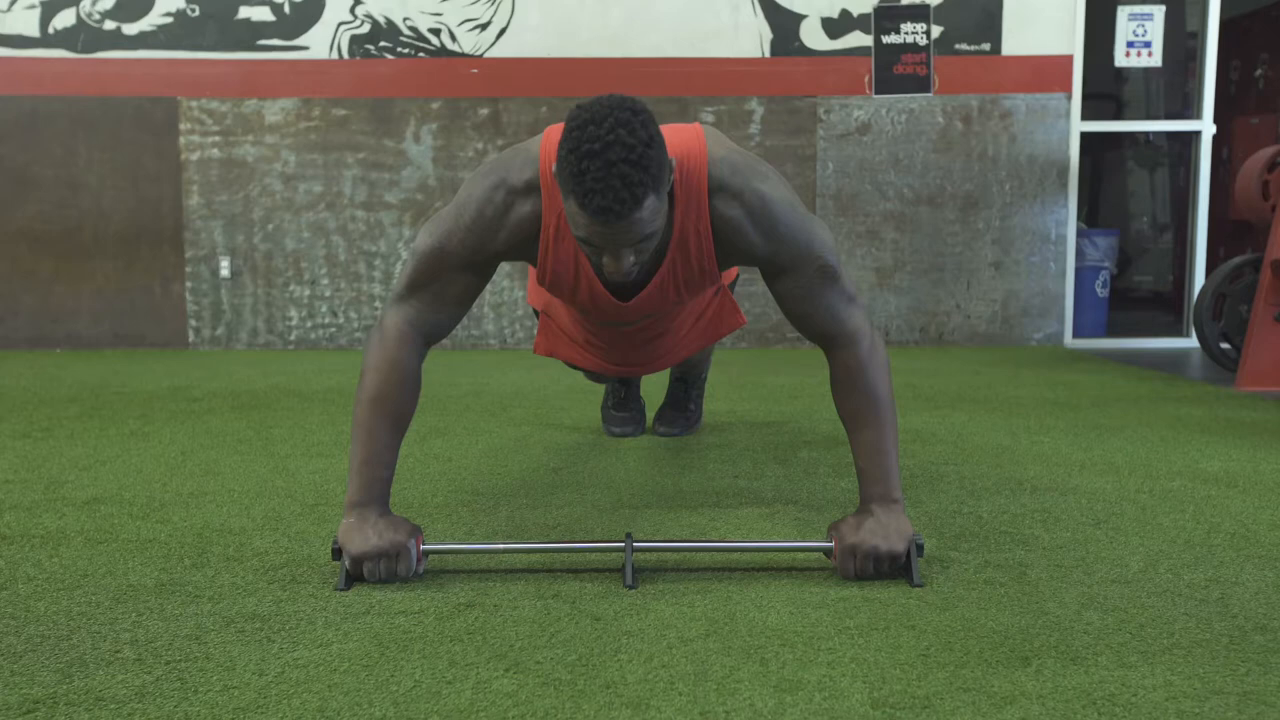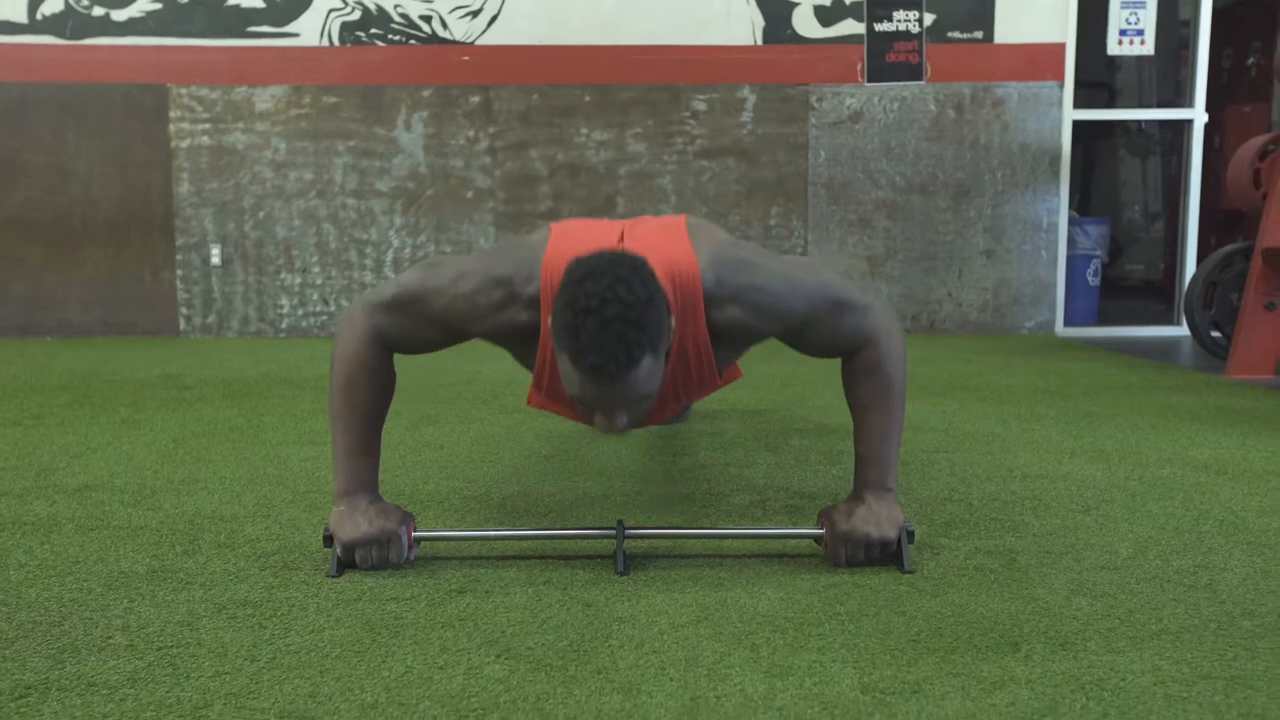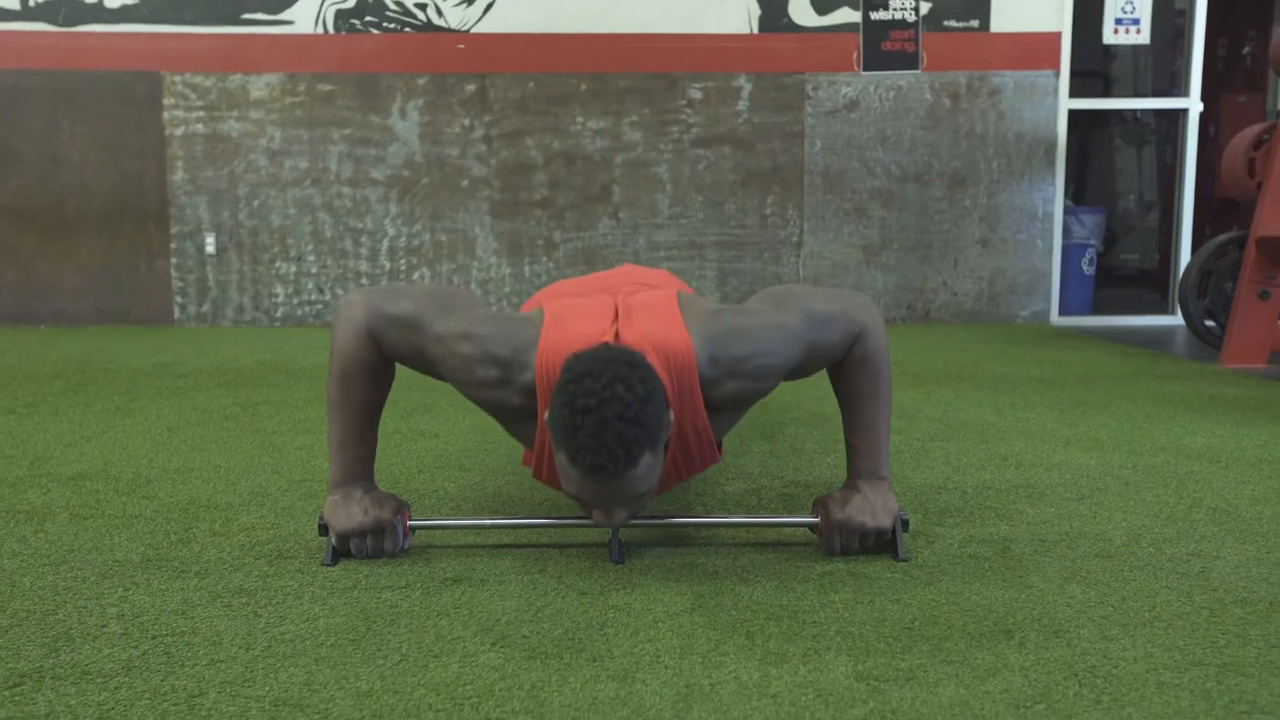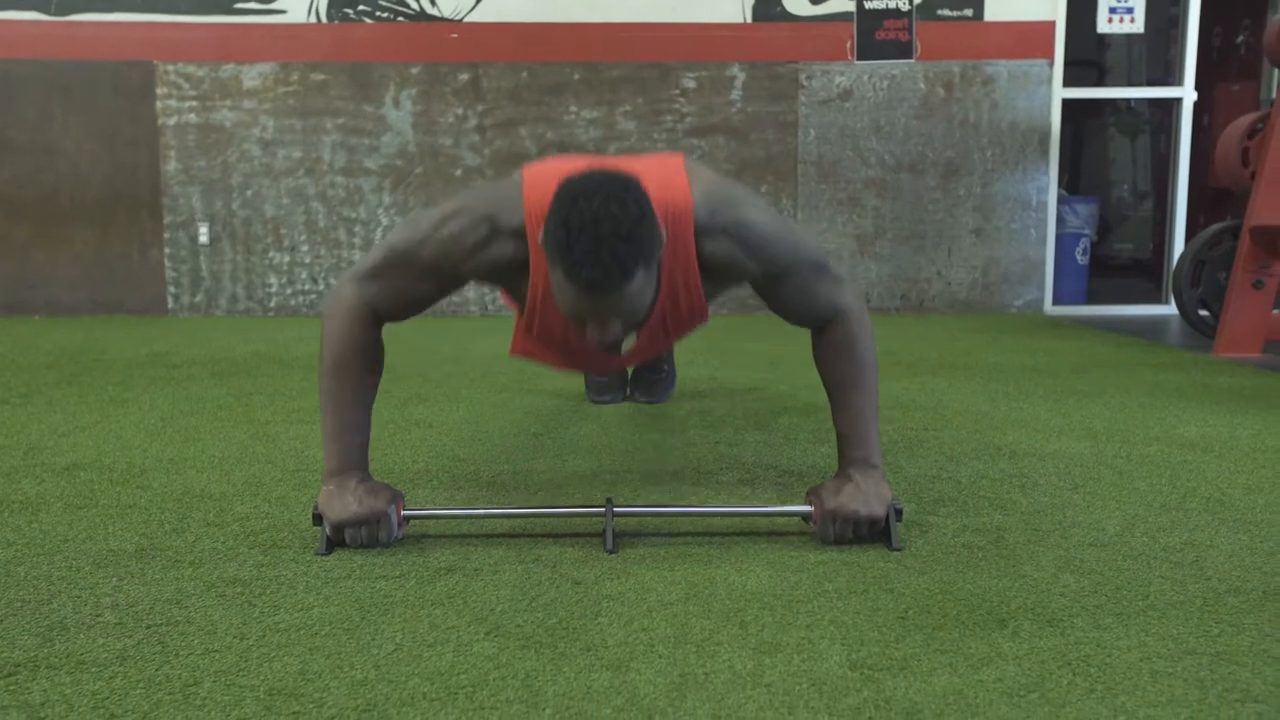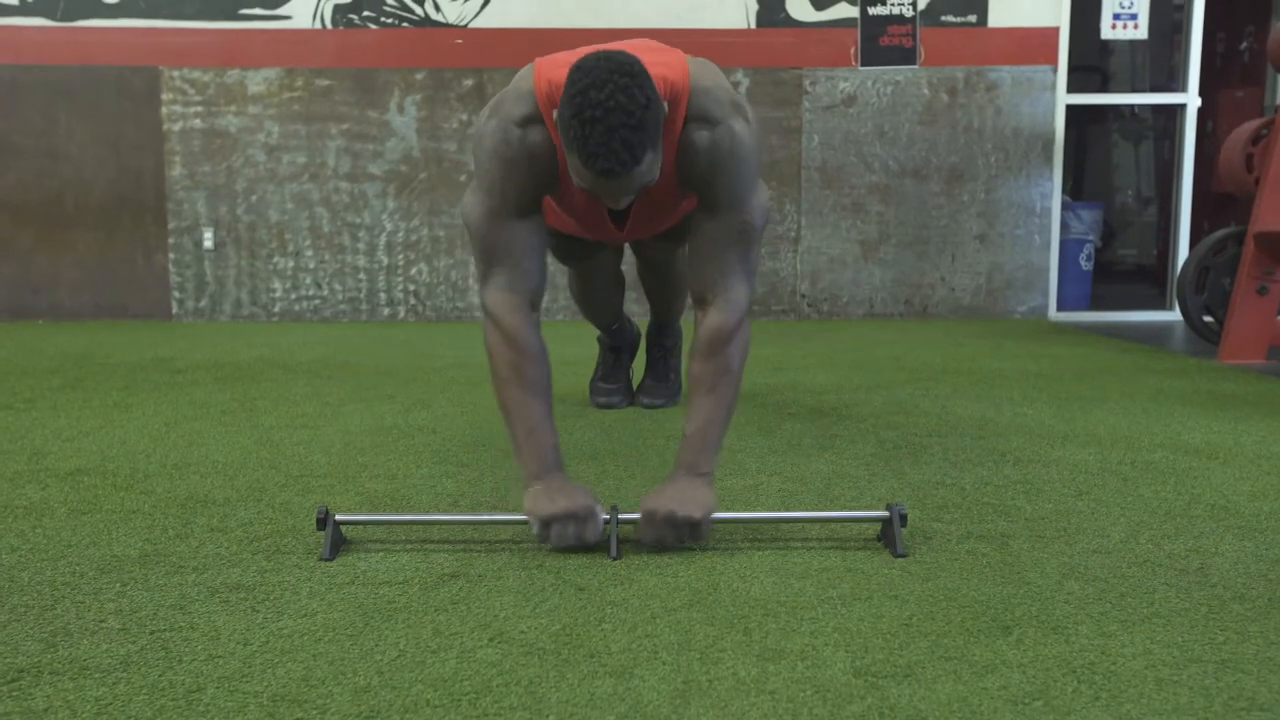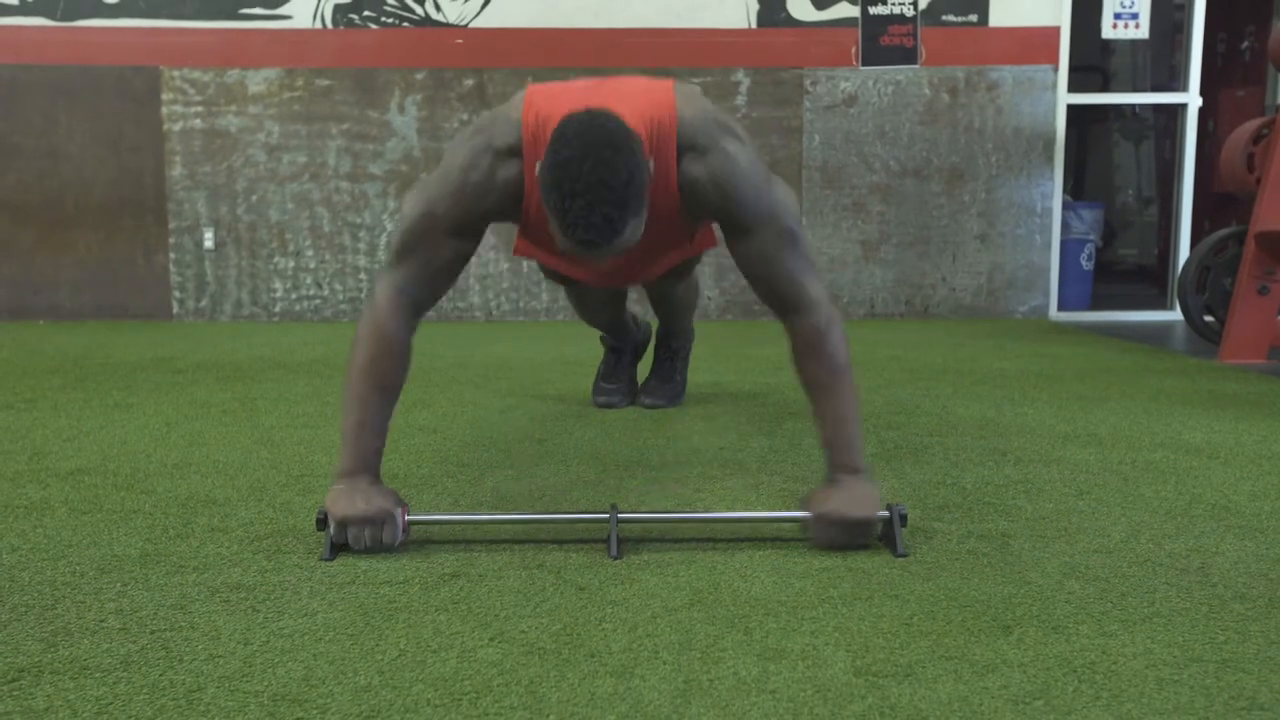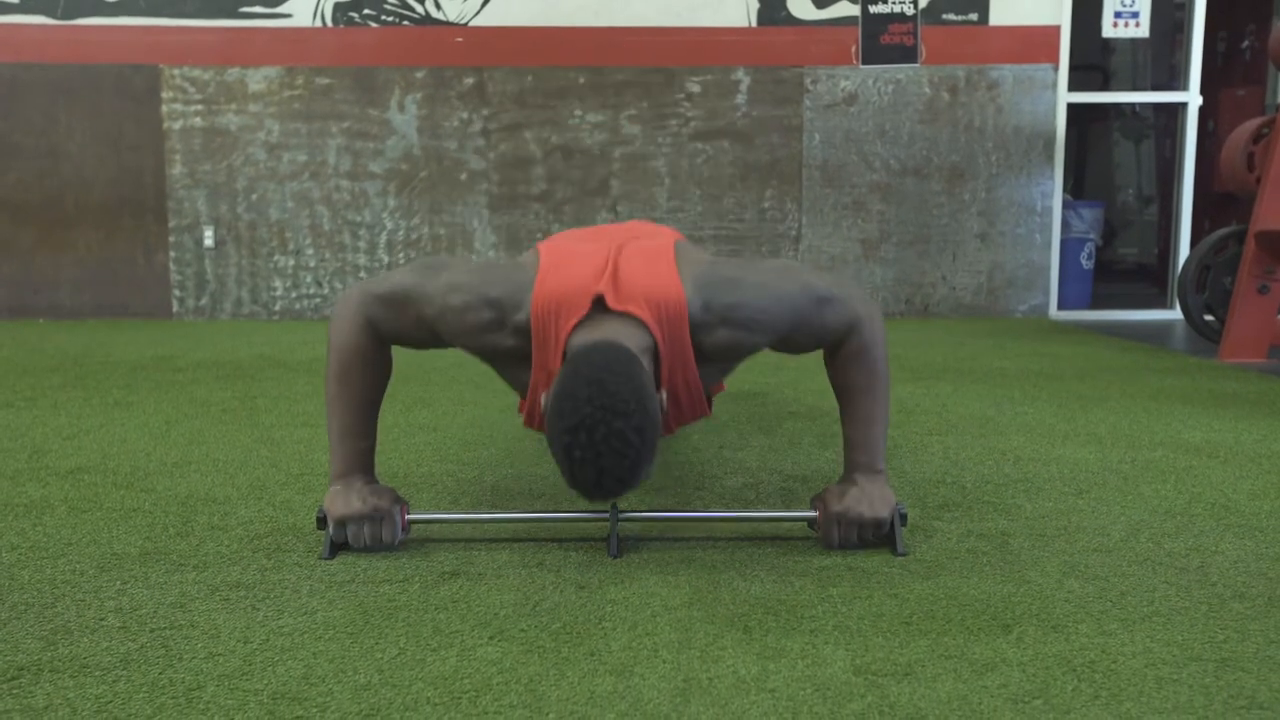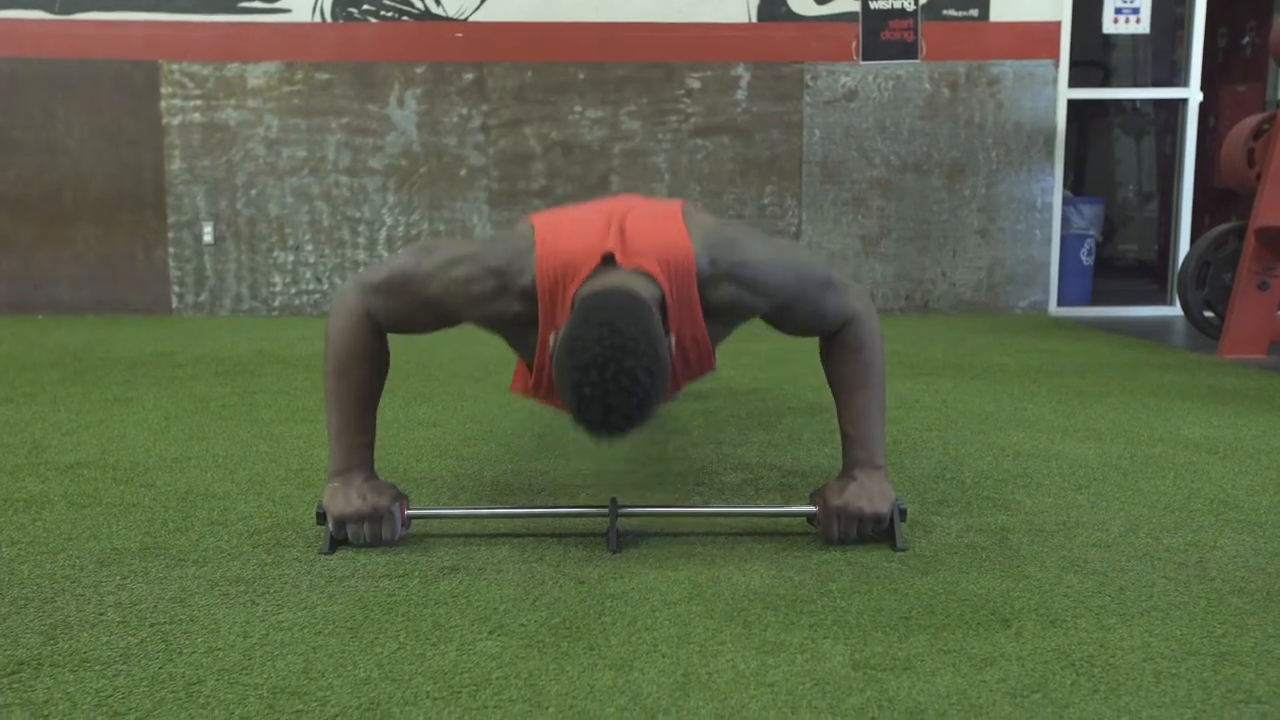
dt=0.4s
person 1, frame 1
left shoulder: (739, 197)
right shoulder: (509, 199)
left elbow: (847, 334)
right elbow: (405, 328)
left wrist: (882, 503)
right wrist: (365, 508)
left hip: (688, 301)
right hip: (583, 318)
left ankle: (688, 377)
right ankle: (619, 383)
person 1, frame 2
left shoulder: (727, 295)
right shoulder: (513, 295)
left elbow: (876, 329)
right elbow: (362, 324)
left wrist: (876, 491)
right wrist: (354, 495)
person 1, frame 3
left shoulder: (717, 366)
right shoulder: (511, 370)
left elbow: (860, 320)
right elbow: (360, 315)
left wrist: (871, 481)
right wrist: (349, 486)
right hip: (562, 309)
person 1, frame 4
left shoulder: (722, 227)
right shoulder: (495, 228)
left elbow: (842, 314)
right elbow: (351, 302)
left wrist: (861, 468)
right wrist: (345, 475)
right hip: (547, 270)
left ankle: (653, 354)
right ankle: (597, 359)
person 1, frame 5
left shoulder: (717, 127)
right shoulder: (514, 130)
left elbow: (726, 302)
right elbow: (506, 301)
left wrist: (692, 474)
right wrist: (542, 477)
left ankle: (665, 337)
right ankle: (615, 340)
person 1, frame 6
left shoulder: (710, 159)
right shoulder: (494, 162)
left elbow: (805, 304)
right elbow: (395, 302)
left wrist: (849, 469)
right wrist: (355, 472)
left ankle: (673, 344)
right ankle: (619, 344)
person 1, frame 7
left shoulder: (711, 314)
right shoulder: (509, 317)
left elbow: (858, 317)
right elbow: (356, 310)
left wrist: (866, 473)
right wrist: (349, 477)
right hip: (572, 260)
person 1, frame 8
left shoulder: (724, 271)
right shoulder: (507, 280)
left elbow: (852, 314)
right elbow: (354, 307)
left wrist: (866, 469)
right wrist: (349, 475)
left hip: (672, 271)
right hip: (555, 275)
